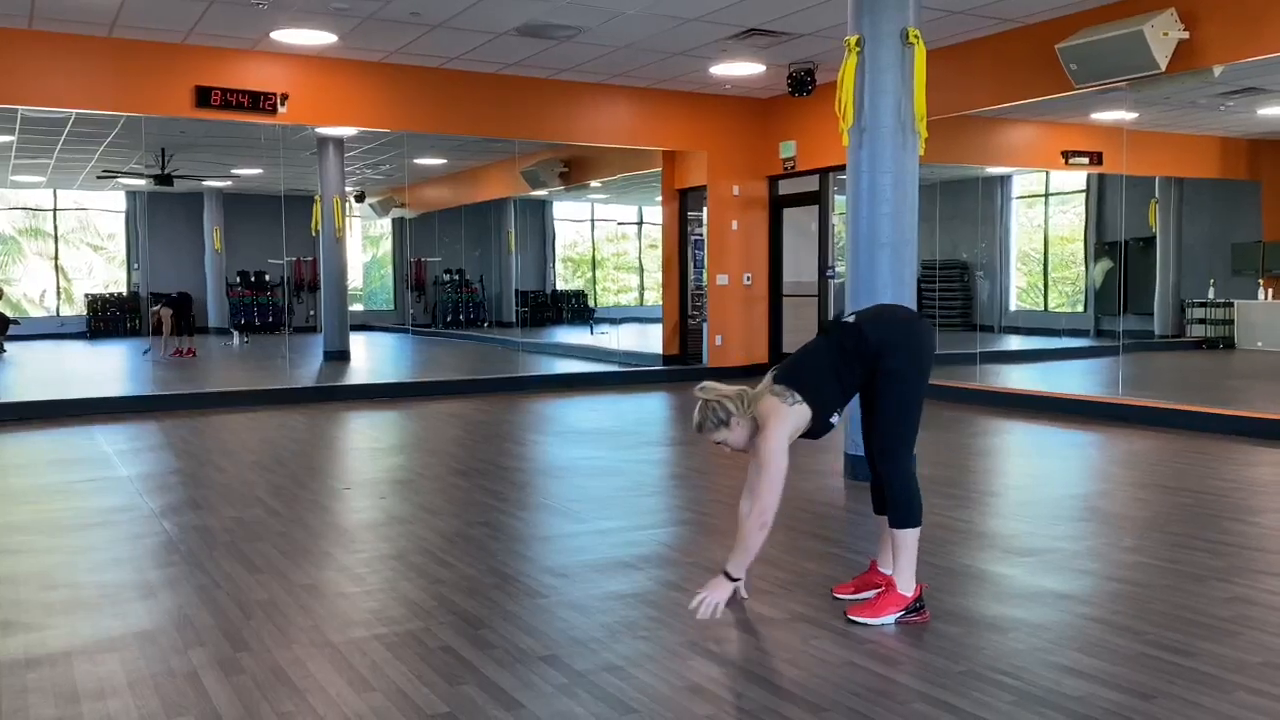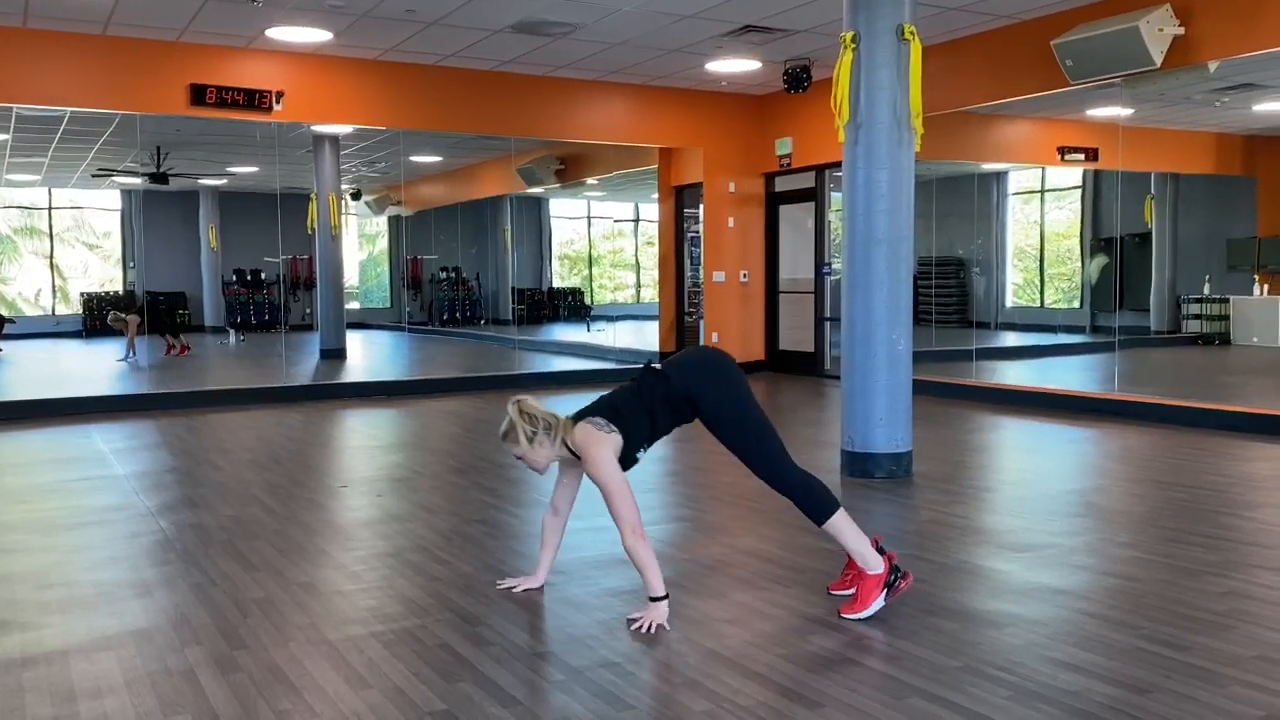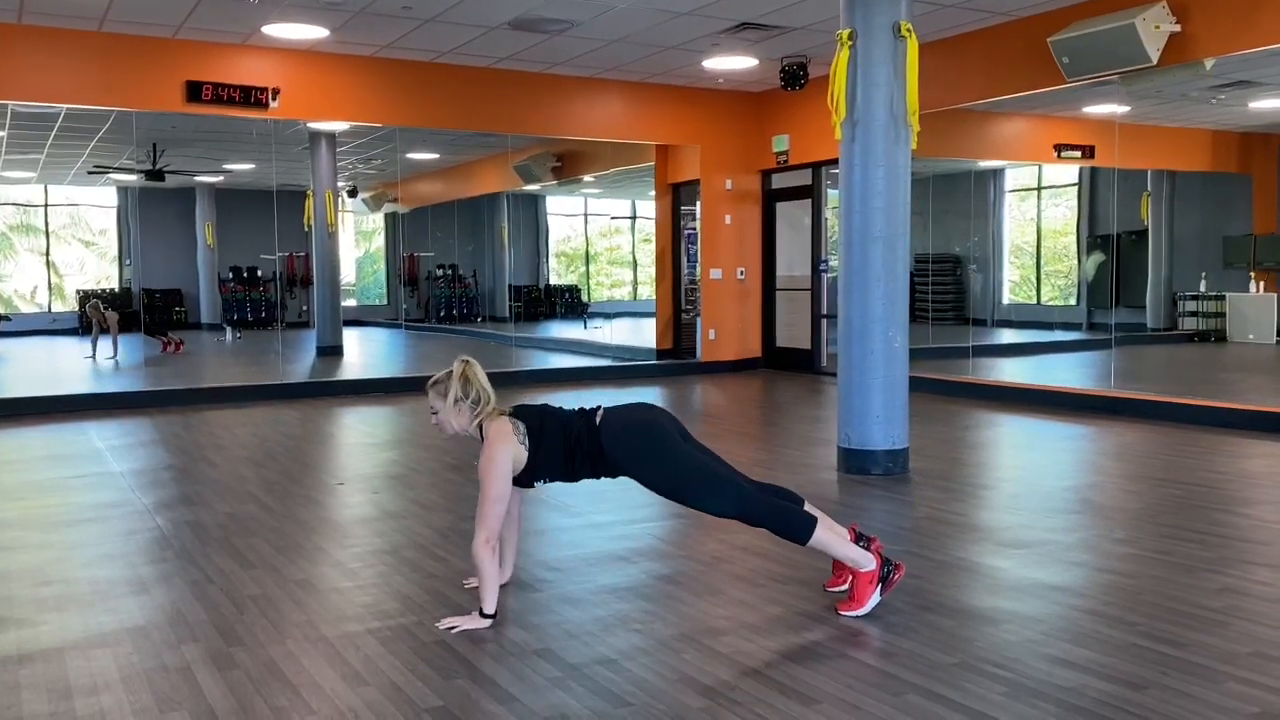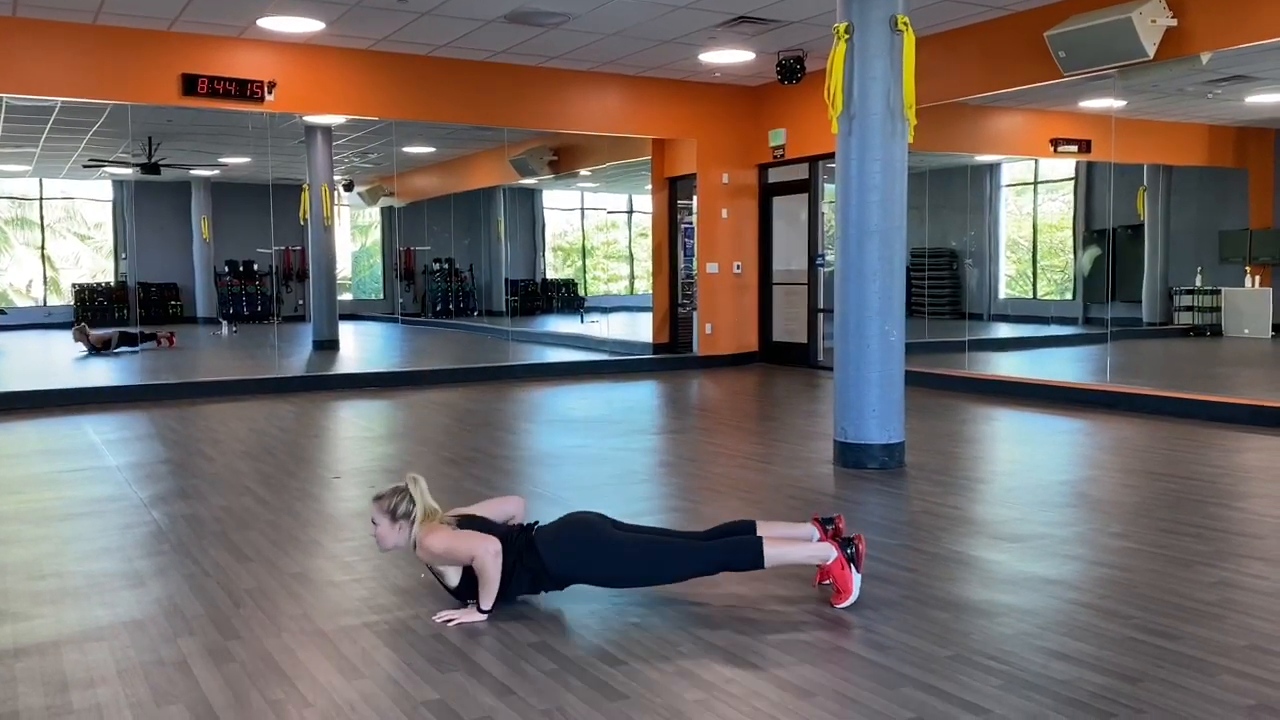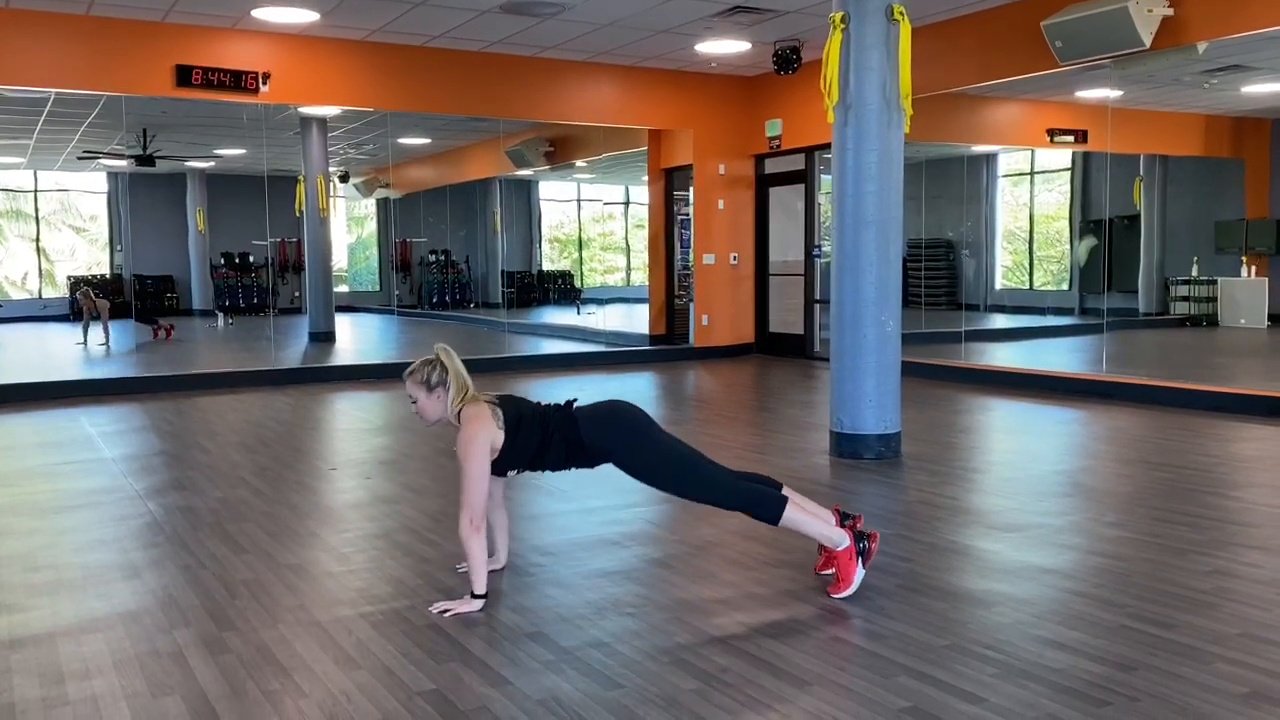
dt=1s
person 1, frame 1
left shoulder: (773, 424)
right shoulder: (757, 412)
left elbow: (760, 516)
right elbow: (752, 497)
left wrist: (728, 579)
right wrist: (737, 569)
left hip: (900, 341)
right hip: (876, 342)
left knee: (893, 464)
right knee: (878, 463)
left ankle: (904, 593)
right ankle: (884, 571)
person 1, frame 2
left shoulder: (590, 446)
right shoulder: (570, 441)
left elbow: (633, 529)
right elbow: (557, 511)
left wrist: (659, 600)
right wrist: (540, 574)
left hip: (704, 380)
right hip: (690, 383)
left knee: (780, 471)
right knee: (777, 472)
left ankle: (877, 568)
right ankle: (864, 552)
person 1, frame 3
left shoulder: (496, 445)
right shoulder: (502, 423)
left elbow: (485, 536)
right elbow: (511, 504)
left wrist: (485, 613)
right wrist: (503, 572)
left hip: (633, 445)
right hip: (638, 426)
left knee: (744, 504)
right knee: (745, 490)
left ankle: (868, 564)
right ankle: (851, 540)
person 1, frame 4
left shoulder: (431, 543)
right shoulder: (446, 521)
left elbow: (490, 551)
right elbow: (514, 504)
left wrist: (482, 608)
right wrist: (503, 574)
left hip: (573, 556)
right hip: (575, 535)
left knee: (703, 558)
right knee: (702, 541)
left ankle: (832, 553)
right ankle: (820, 530)
person 1, frame 5
left shoulder: (471, 429)
right shoulder: (479, 412)
left elbow: (472, 516)
right elbow: (493, 492)
left wrist: (477, 594)
right wrist: (498, 557)
left hip: (612, 433)
right hip: (612, 422)
left knee: (724, 490)
right knee: (725, 483)
left ankle: (844, 542)
right ankle: (837, 521)
